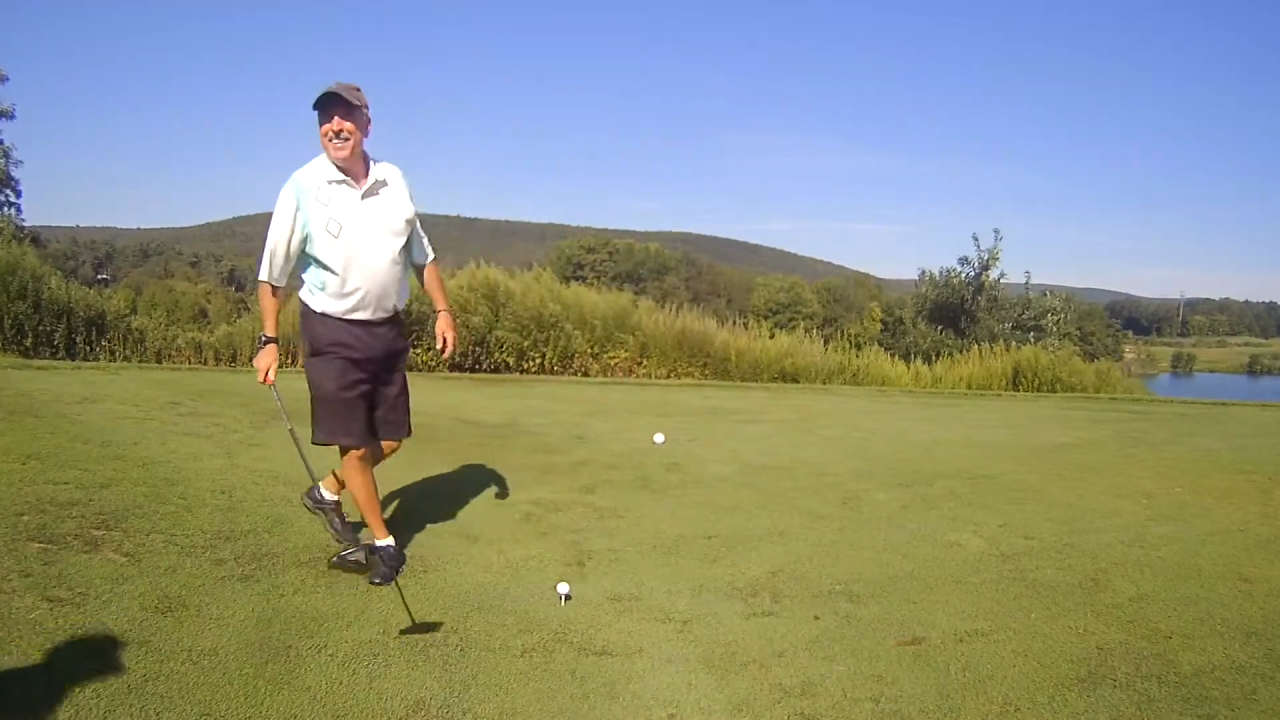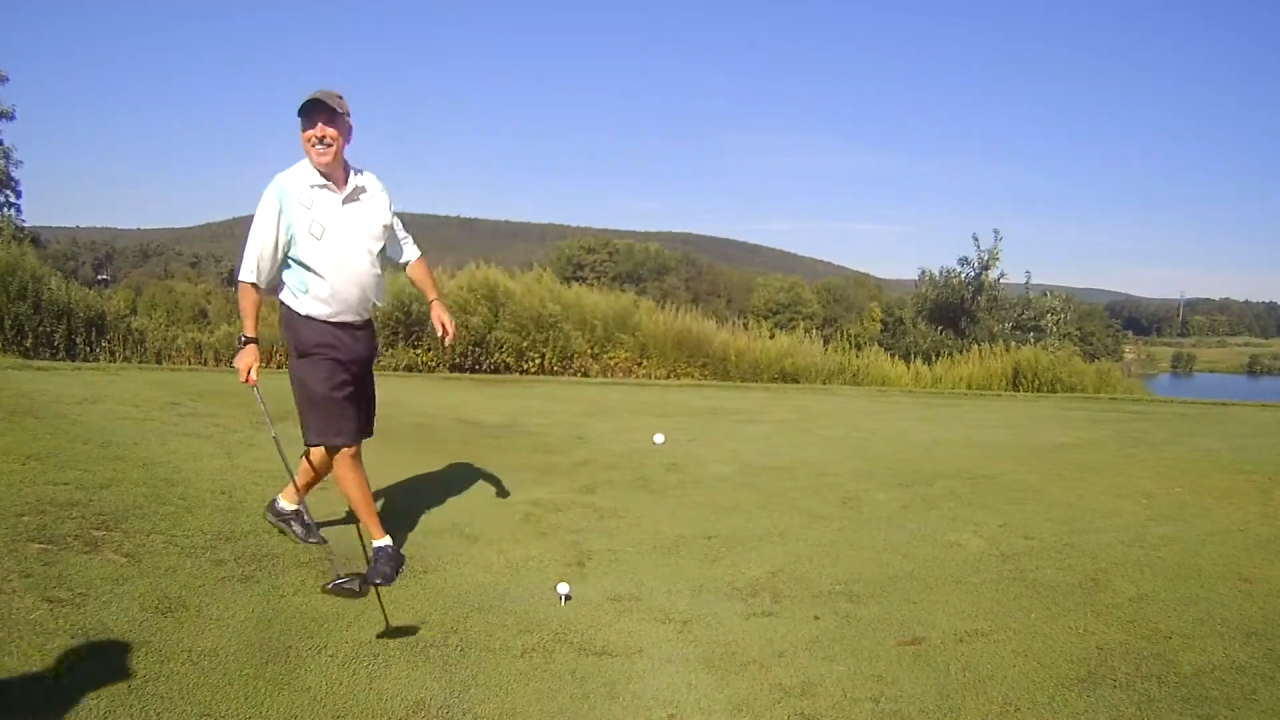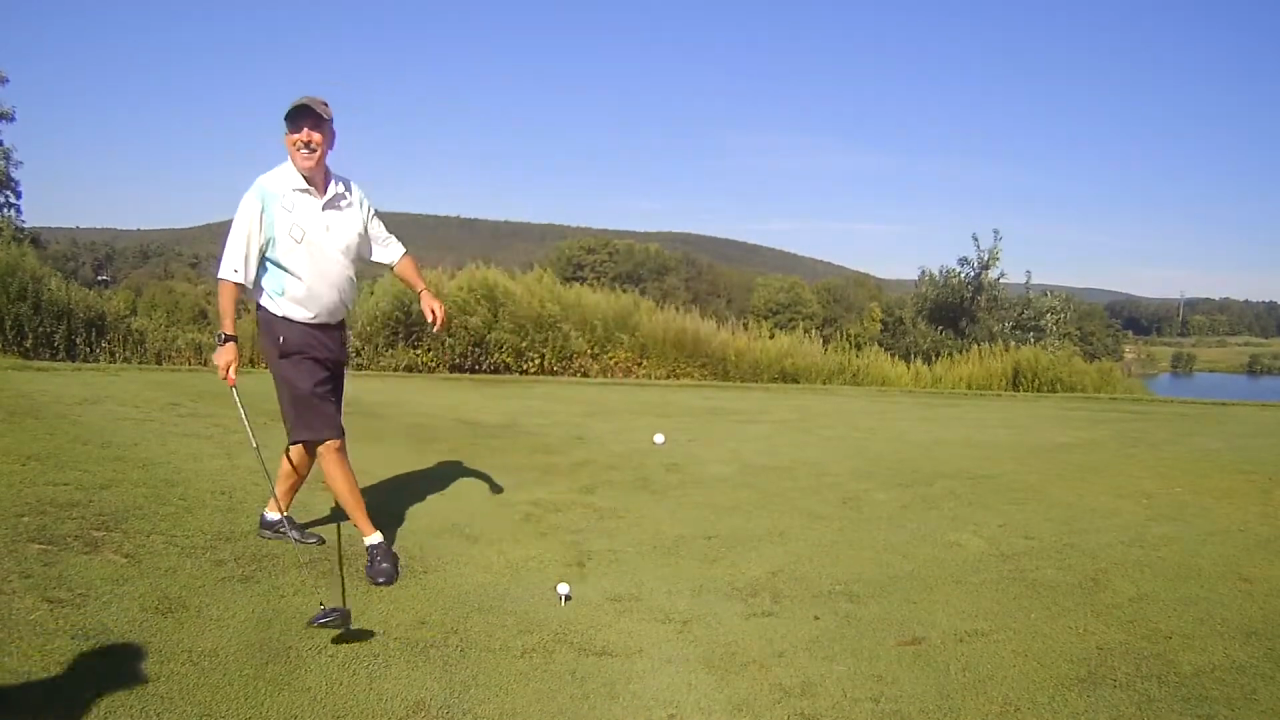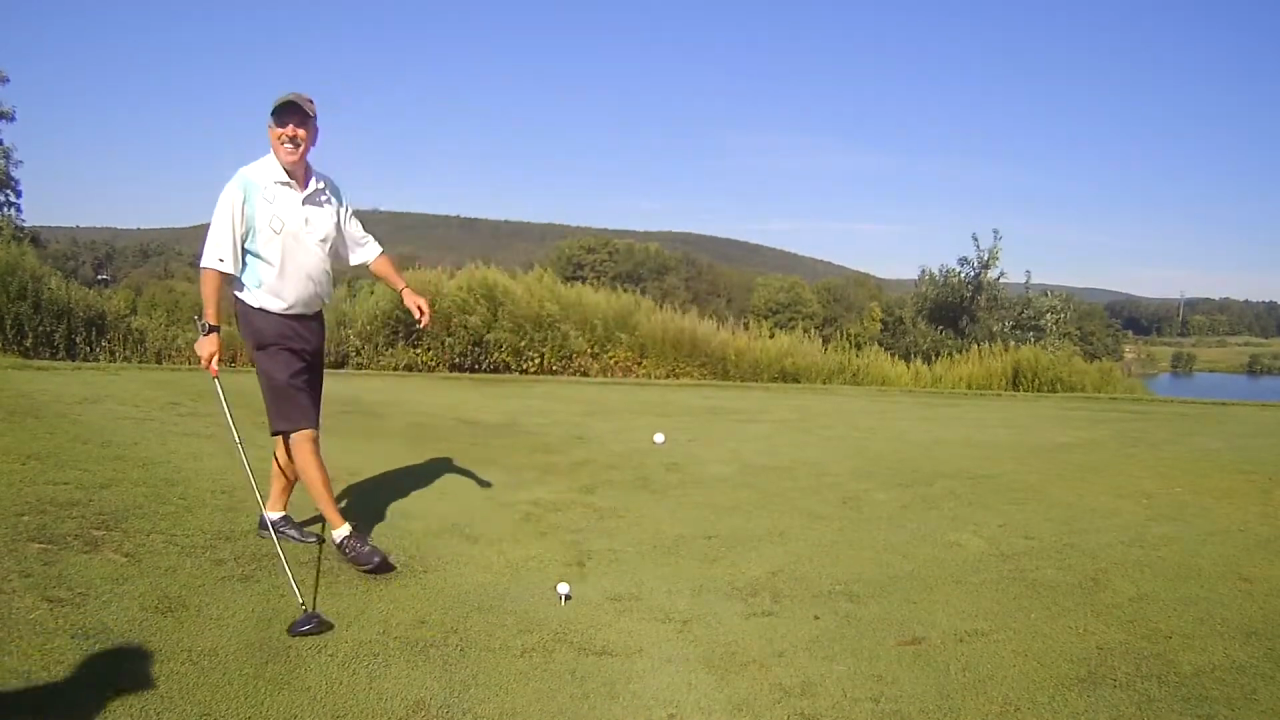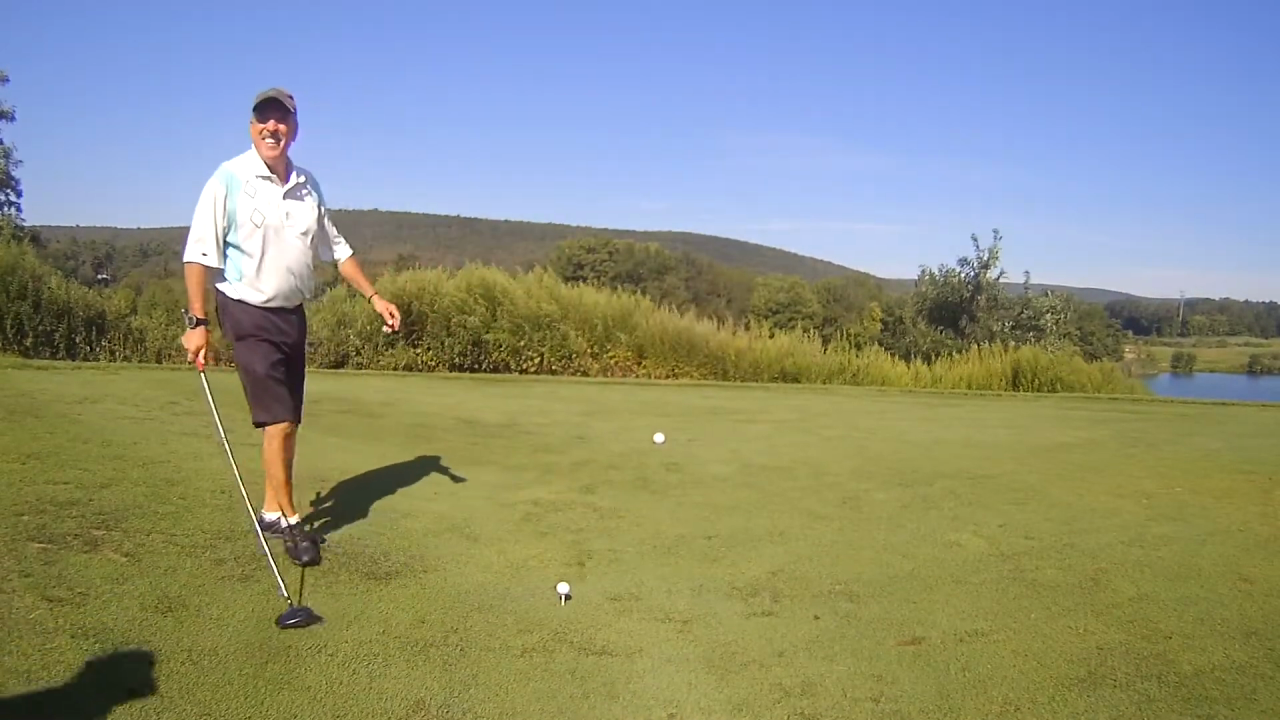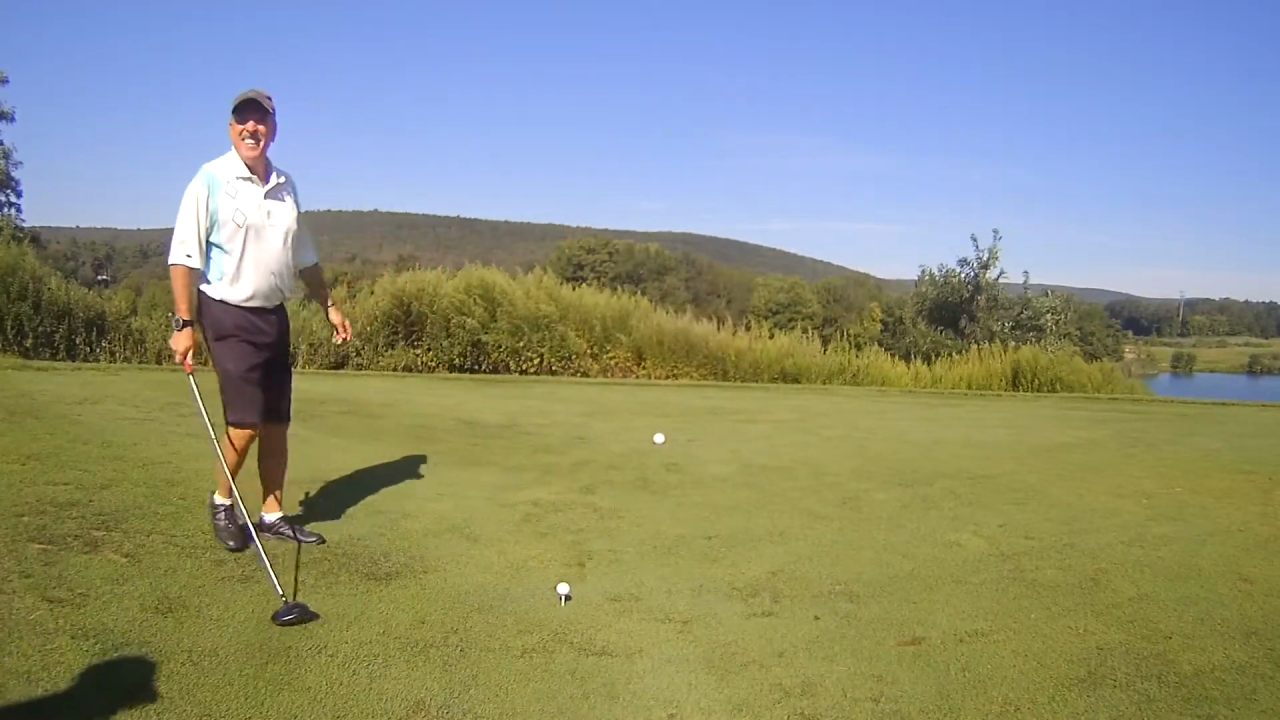
dt=0.1s
person 1, frame 1
left shoulder: (396, 181)
right shoulder: (302, 188)
left elbow: (421, 254)
right elbow: (272, 272)
left wrist: (442, 310)
right wrist: (269, 340)
left hip: (388, 330)
right hip: (332, 333)
left knee: (390, 440)
right knee: (354, 447)
left ankle: (326, 494)
right ankle: (382, 540)
person 1, frame 2
left shoulder: (372, 188)
right shoulder: (284, 191)
left elbow: (405, 250)
right elbow: (253, 272)
left wrist: (435, 300)
right wrist: (250, 340)
left hip: (360, 331)
right hip: (313, 333)
left knee: (334, 438)
right knee: (345, 445)
left ankle: (286, 504)
right ankle: (381, 543)
person 1, frame 3
left shoulder: (352, 194)
right shoulder: (266, 193)
left elbow: (388, 248)
right elbow: (233, 271)
left wrist: (424, 291)
right wrist: (228, 338)
left hip: (332, 331)
right hip: (290, 333)
left knee: (312, 438)
right knee: (328, 441)
left ankle: (275, 514)
right ankle: (373, 540)
person 1, frame 4
left shoulder: (329, 191)
right shoulder: (246, 185)
left elbow: (363, 248)
right elbow: (215, 261)
left wrist: (405, 291)
right wrist: (210, 327)
left hip: (310, 322)
right hip: (268, 323)
left knee: (297, 430)
right knee: (301, 429)
left ankle: (276, 513)
right ankle: (342, 533)
person 1, frame 5
left shoulder: (308, 185)
right shoulder: (229, 179)
left elbow: (336, 248)
right elbow: (198, 255)
left wrist: (375, 297)
right wrist: (196, 322)
left hip: (292, 316)
right hip: (248, 316)
left knee: (283, 423)
right knee: (277, 422)
left ankle: (273, 513)
right ankle: (286, 517)
person 1, frame 6
left shoulder: (286, 184)
right shoulder: (210, 181)
left elbow: (303, 256)
right elbow: (183, 258)
left wrist: (330, 306)
right wrist: (183, 323)
left hip: (273, 317)
right hip: (227, 319)
left knee: (277, 424)
right knee: (244, 423)
left ankle: (273, 513)
right ankle: (222, 500)
